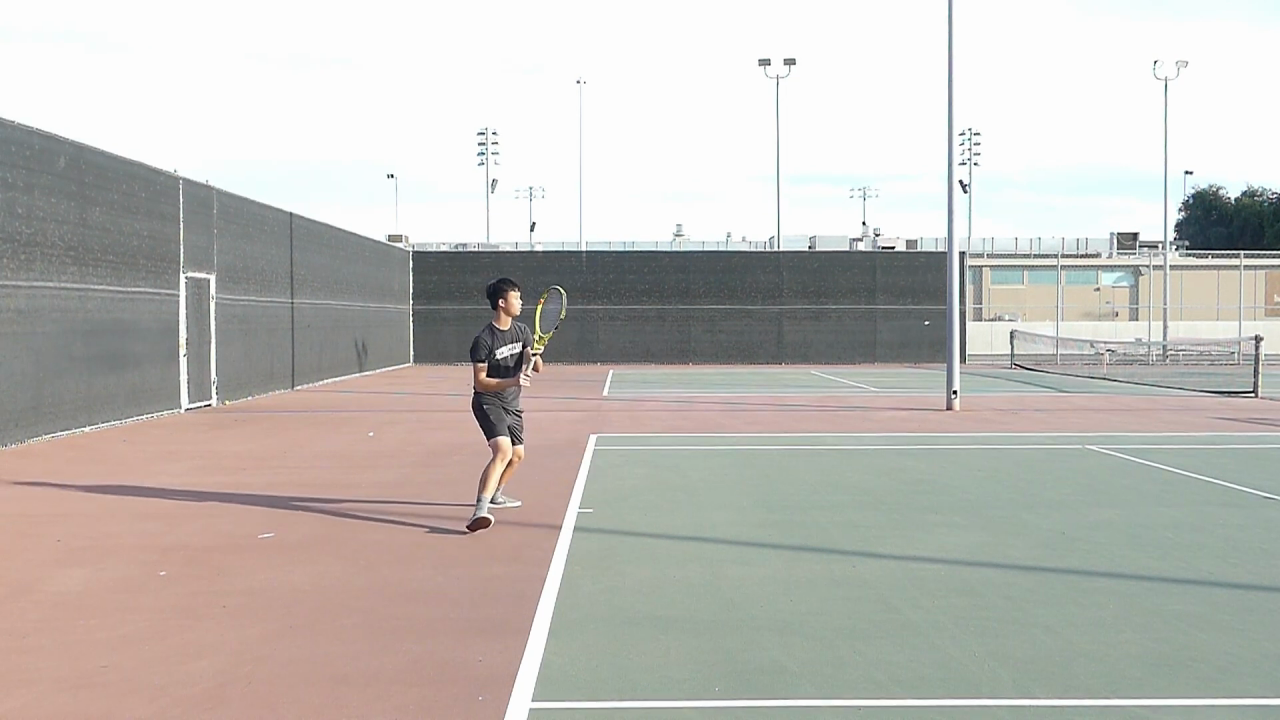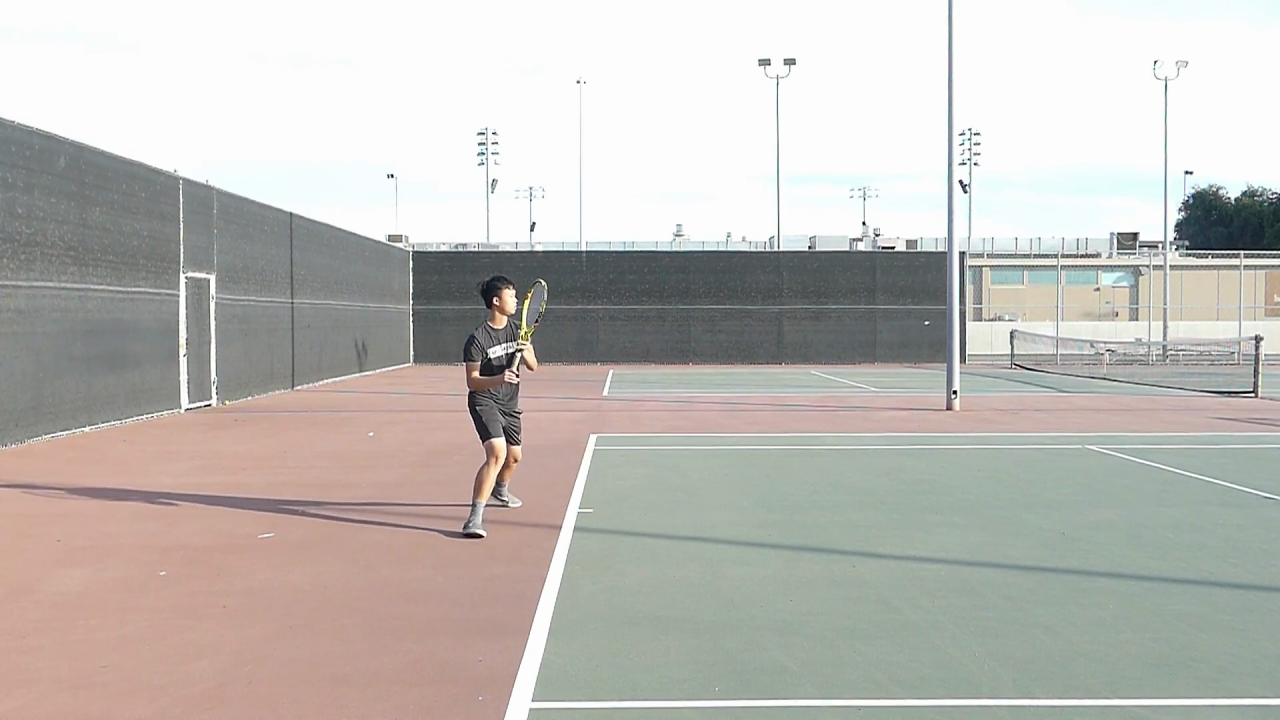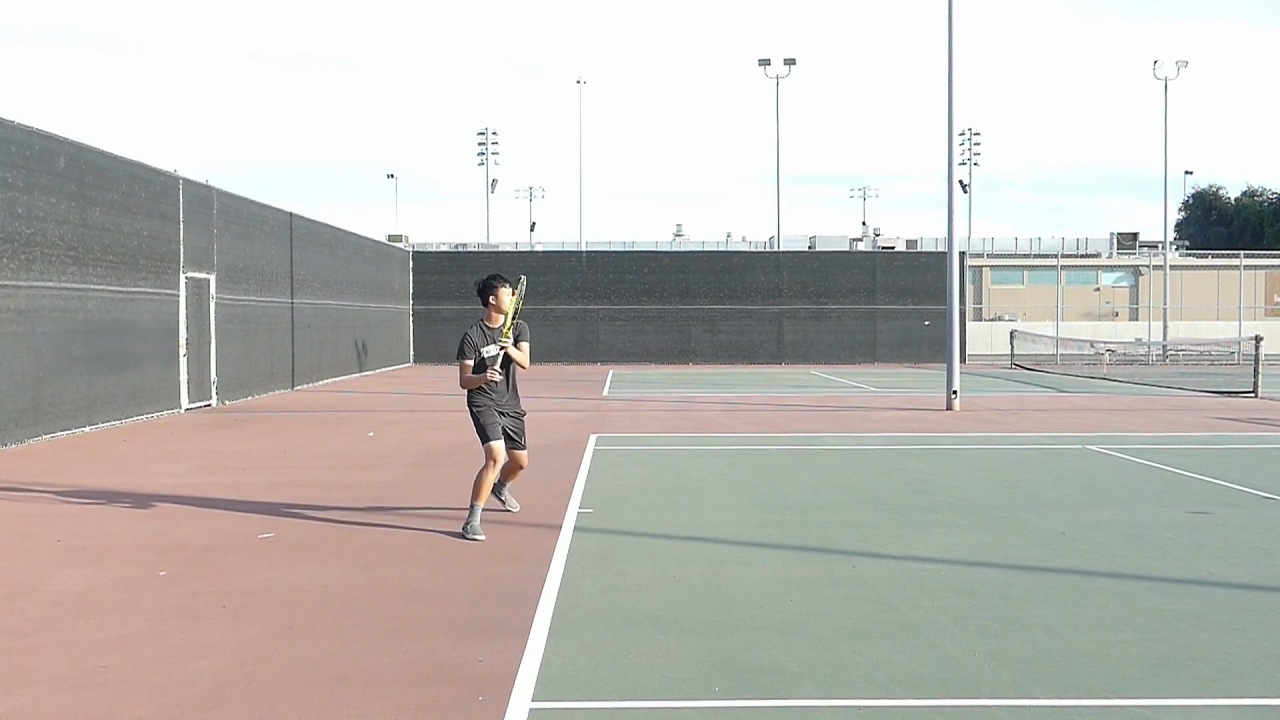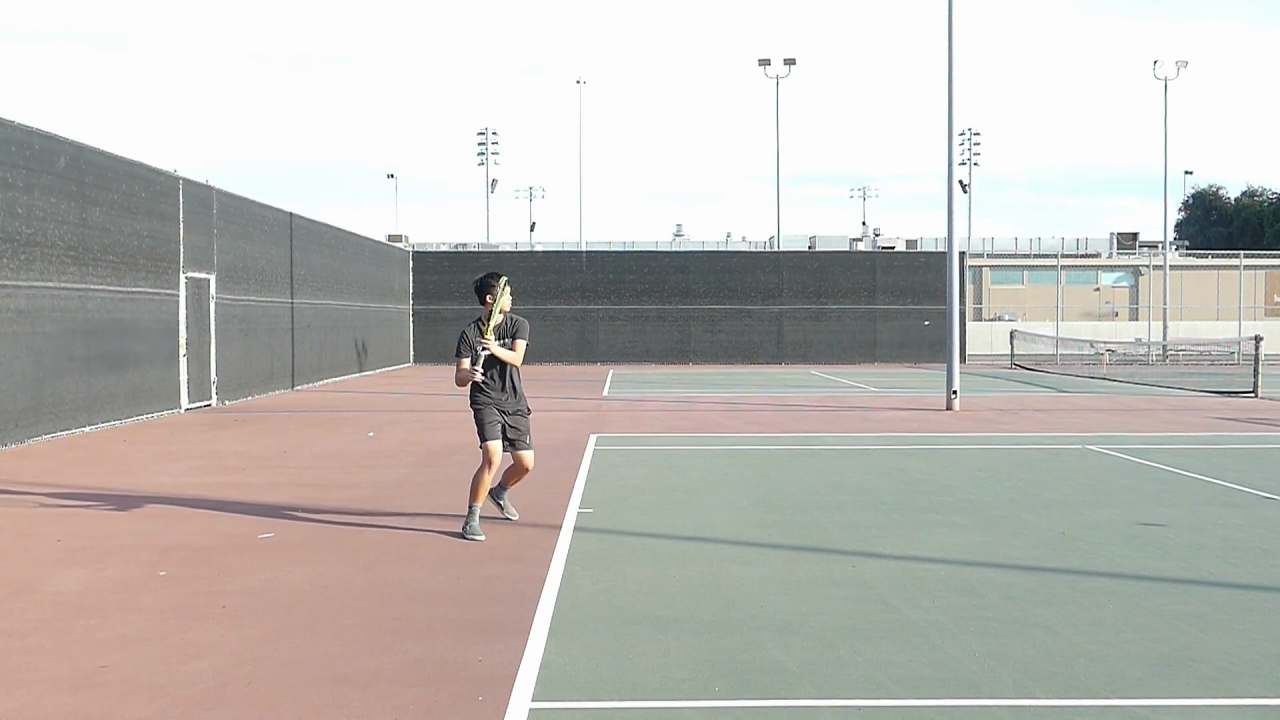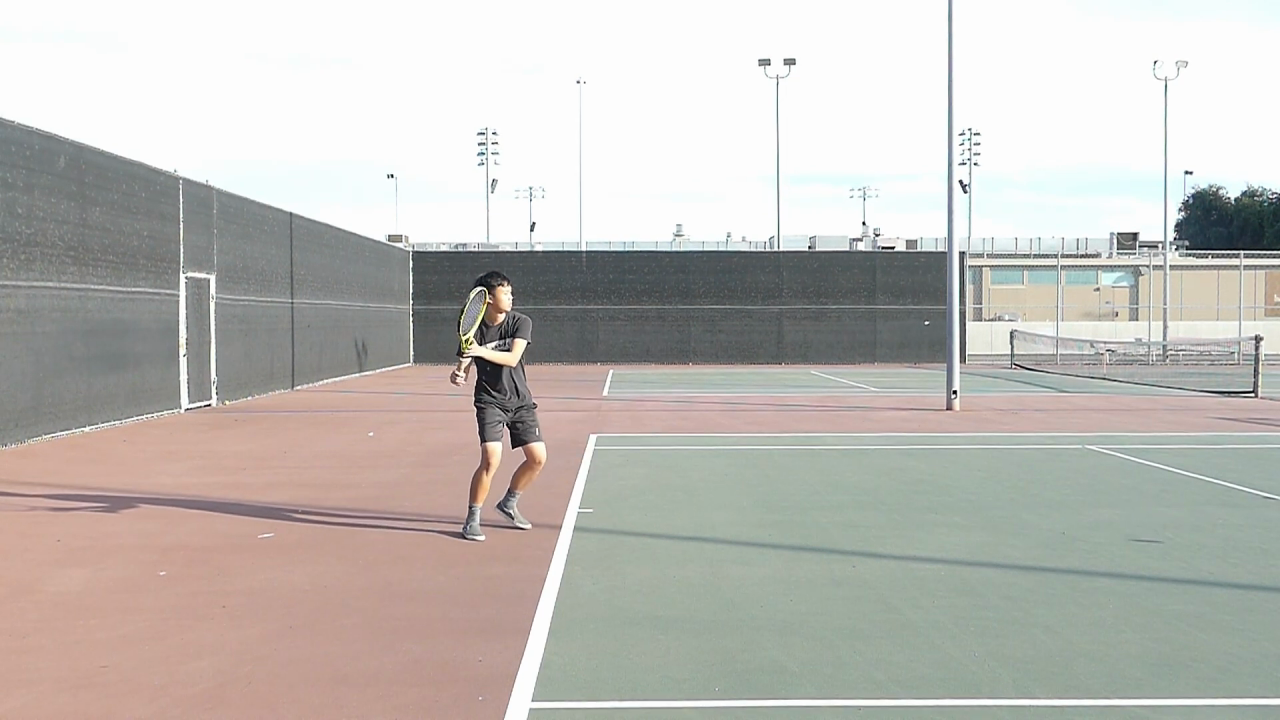
dt=0.4s
person 1, frame 1
left shoulder: (523, 331)
right shoulder: (483, 340)
left elbow: (537, 368)
right elbow: (479, 383)
left wrist: (536, 357)
right wrist: (512, 381)
left hip: (512, 404)
right hip: (488, 403)
left knee: (517, 454)
right knee: (502, 452)
left ankle: (496, 495)
right ankle: (480, 511)
person 1, frame 2
left shoulder: (519, 330)
right shoulder: (477, 338)
left elbow: (533, 366)
right elbow: (471, 382)
left wrist: (525, 352)
right wrist: (499, 378)
left hip: (510, 404)
right hip: (484, 403)
left knee: (514, 456)
right knee: (497, 454)
left ankle: (500, 490)
right ankle: (474, 519)
person 1, frame 3
left shoulder: (519, 328)
right shoulder: (472, 336)
left elbow: (525, 362)
right elbow: (464, 381)
left wrist: (510, 348)
right wrist: (484, 377)
left hip: (511, 405)
right hip: (484, 404)
left knee: (520, 461)
right knee: (496, 456)
left ankle: (501, 488)
right ankle: (472, 520)
person 1, frame 4
left shoulder: (518, 324)
right shoulder: (470, 333)
left elbow: (517, 359)
right elbow: (459, 378)
left wrist: (495, 348)
right wrist: (469, 375)
left hip: (516, 404)
right hip: (486, 403)
left knee: (525, 463)
right knee: (492, 458)
left ankle: (499, 493)
right ankle: (471, 519)
person 1, frame 5
left shoulder: (521, 322)
right shoulder: (472, 333)
left elbow: (512, 359)
right elbow: (464, 373)
left wrist: (482, 351)
right wrist: (457, 376)
left hip: (521, 401)
right hip: (490, 402)
left knee: (537, 457)
right knee: (490, 459)
left ankle: (508, 503)
right ankle: (472, 520)
